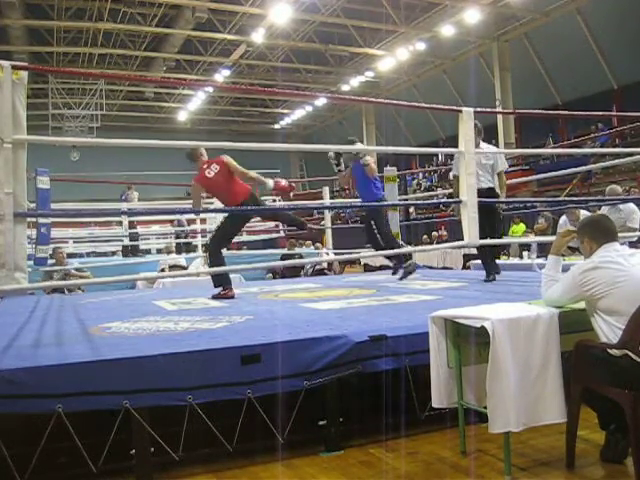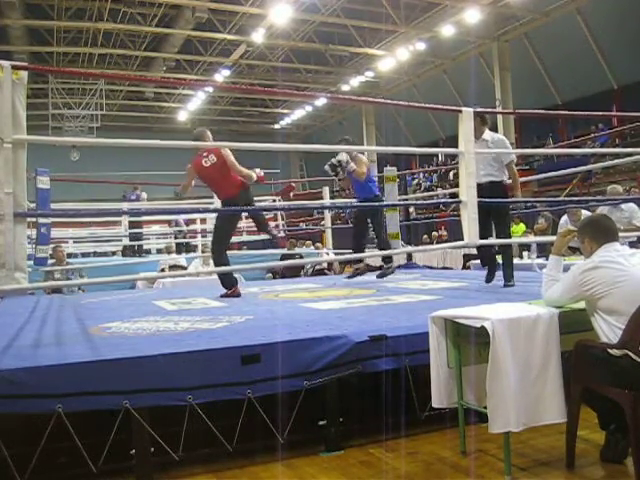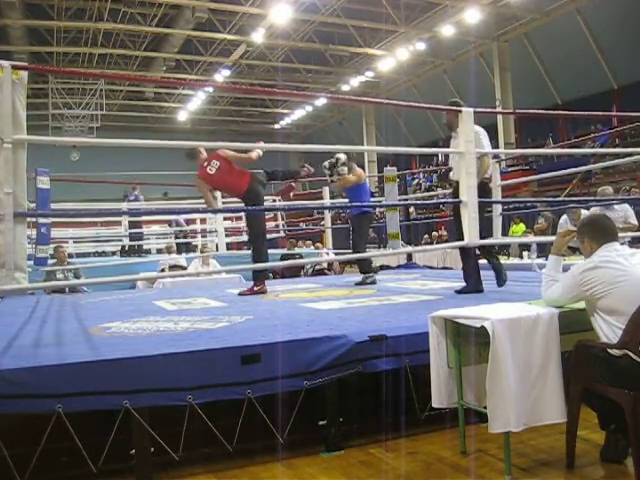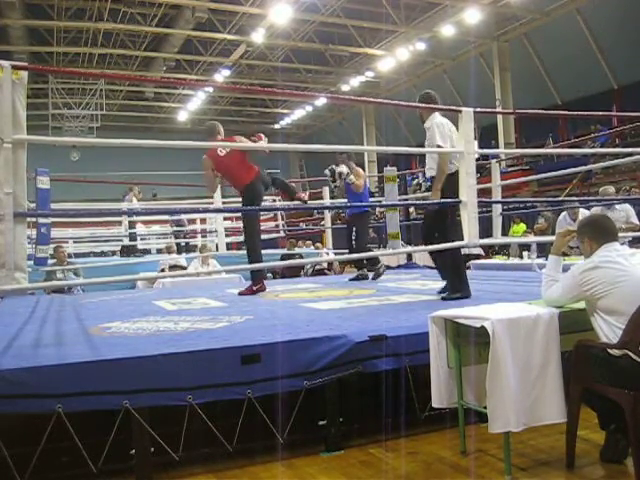
dt=0.5s
person 1, frame 1
left shoulder: (591, 268)
left elbow: (550, 297)
left wrist: (554, 254)
left knee: (565, 365)
right knee: (586, 357)
left ankle: (619, 426)
person 1, frame 2
left shoulder: (591, 267)
left elbow: (550, 297)
left wrist: (555, 254)
left knee: (565, 365)
right knee: (585, 358)
left ankle: (618, 427)
person 1, frame 3
left shoulder: (591, 267)
left elbow: (550, 297)
left wrist: (555, 253)
left knee: (565, 364)
right knee: (585, 357)
left ankle: (618, 426)
person 1, frame 4
left shoulder: (591, 268)
left elbow: (550, 297)
left wrist: (555, 253)
left knee: (565, 364)
right knee: (584, 357)
left ankle: (618, 426)
person 2, frame 1
left shoulder: (492, 152)
right shoulder: (461, 155)
left elbow: (501, 175)
right elbow: (456, 180)
left wrist: (502, 196)
left hip: (490, 194)
left knee: (496, 232)
right knee: (480, 235)
left ankle: (492, 262)
right ankle: (489, 270)
person 2, frame 2
left shoulder: (498, 140)
left elbow: (511, 167)
left wrist: (517, 193)
left hip: (497, 189)
right hip: (479, 191)
left knee: (503, 234)
right knee: (480, 234)
left ankle: (508, 276)
right ankle: (491, 264)
person 2, frame 3
left shoulder: (475, 132)
right shoulder: (454, 139)
left elbow: (484, 160)
left wrist: (474, 184)
right wrist: (453, 191)
left hip: (476, 188)
right hip: (460, 189)
left knee: (476, 234)
right knee: (462, 237)
left ankle: (498, 268)
right ankle: (473, 282)
person 2, frame 4
left shoulder: (437, 124)
right shoulder: (436, 125)
left elbow: (444, 158)
left wrist: (436, 190)
left hip: (445, 184)
right hip: (444, 185)
left knee: (447, 237)
right knee: (428, 234)
left ankle: (459, 287)
right ankle: (452, 279)
person 3, frame 1
left shoulder: (197, 181)
right shoulder: (223, 159)
left elbow: (197, 210)
right elbow: (246, 175)
left wrist: (199, 195)
right wrist: (269, 183)
left hip: (237, 209)
right hip: (250, 198)
left knee: (214, 247)
right knee: (275, 214)
left ankle: (226, 289)
right ankle: (303, 227)
person 3, frame 2
left shoulder: (193, 167)
right shoulder: (221, 151)
left elbow: (182, 193)
right elbow: (241, 173)
left wrist: (190, 182)
right wrist: (254, 175)
left hip: (230, 203)
right hip: (243, 192)
left knee: (218, 248)
left ankle: (232, 287)
right ankle: (267, 228)
person 3, frame 3
left shoulder: (200, 179)
right shoulder: (219, 154)
left elbow: (212, 207)
right elbow: (249, 158)
left wrist: (210, 193)
right wrist: (257, 151)
left hip: (250, 196)
right hip: (255, 179)
left knee: (257, 239)
right knee: (268, 174)
left ankle: (259, 283)
right ankle: (300, 173)
person 3, frame 4
left shoulder: (208, 158)
right shoulder: (235, 140)
left elbow: (213, 189)
right wrist: (262, 141)
left hip: (250, 193)
right hip: (260, 178)
left knee: (252, 238)
right knee: (274, 179)
left ankle: (258, 282)
right ankle: (295, 195)
person 4, frame 1
left shoulder: (366, 160)
right shoulder: (354, 165)
left elbow: (373, 173)
right elbow: (343, 181)
left wrist: (364, 158)
right wrist: (337, 164)
left hip: (376, 203)
right hip: (371, 204)
left knee: (384, 236)
right knee: (375, 237)
left ankle: (408, 263)
right ankle: (397, 260)
person 4, frame 2
left shoulder: (360, 159)
right shoulder: (348, 164)
left elbow: (361, 176)
right elbow: (347, 183)
left wrist: (348, 164)
right wrist: (336, 172)
left hip: (372, 199)
right hip: (363, 201)
left knee: (379, 233)
right knee: (357, 236)
left ankle: (388, 264)
right ankle: (360, 266)
person 4, frame 3
left shoulder: (357, 172)
right shoulder: (347, 173)
left elbow: (345, 184)
right elbow: (337, 188)
left wrist: (341, 167)
right wrist: (330, 172)
left hip: (363, 213)
right hip: (357, 213)
left knee: (358, 245)
right knee: (357, 244)
left ankle: (369, 276)
right ankle: (369, 268)
person 4, frame 4
left shoulder: (358, 172)
right shoulder: (348, 174)
left elbow: (359, 189)
right elbow: (343, 192)
left wrist: (347, 176)
right wrist: (334, 178)
left hip: (361, 212)
right hip: (352, 214)
left knee: (358, 244)
right knee: (353, 246)
left ankle: (378, 265)
right ankle: (362, 271)
